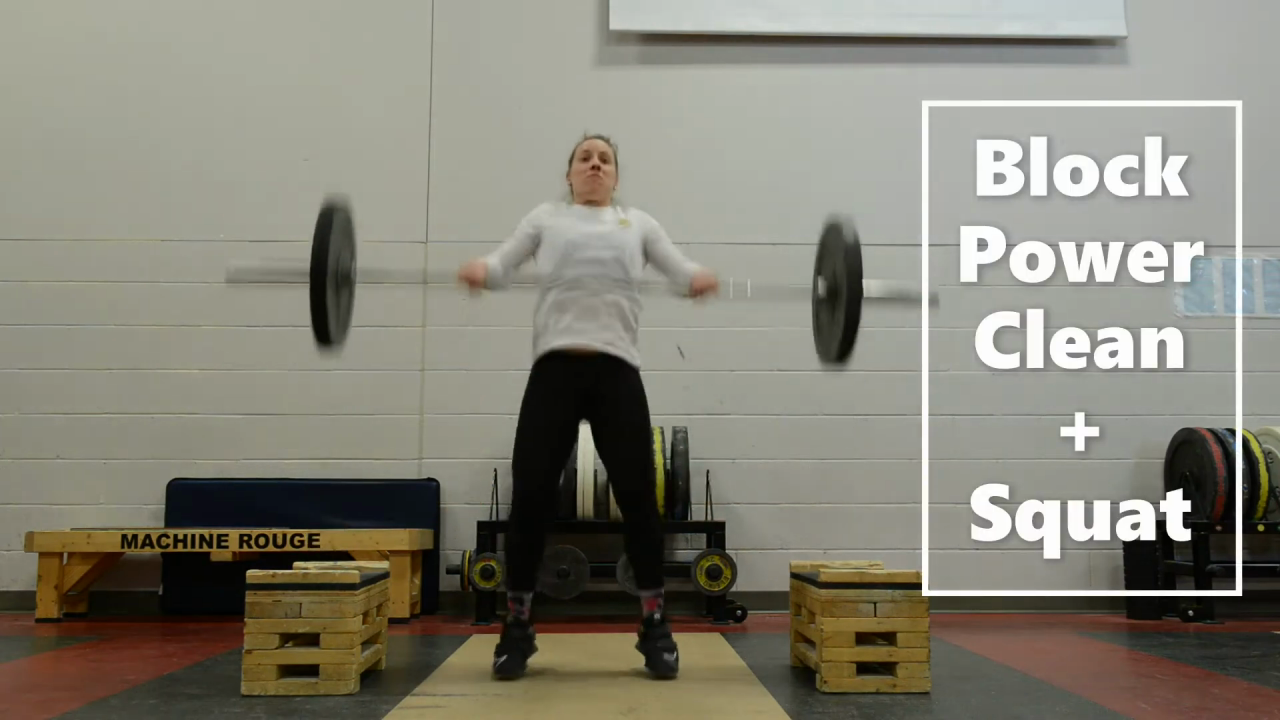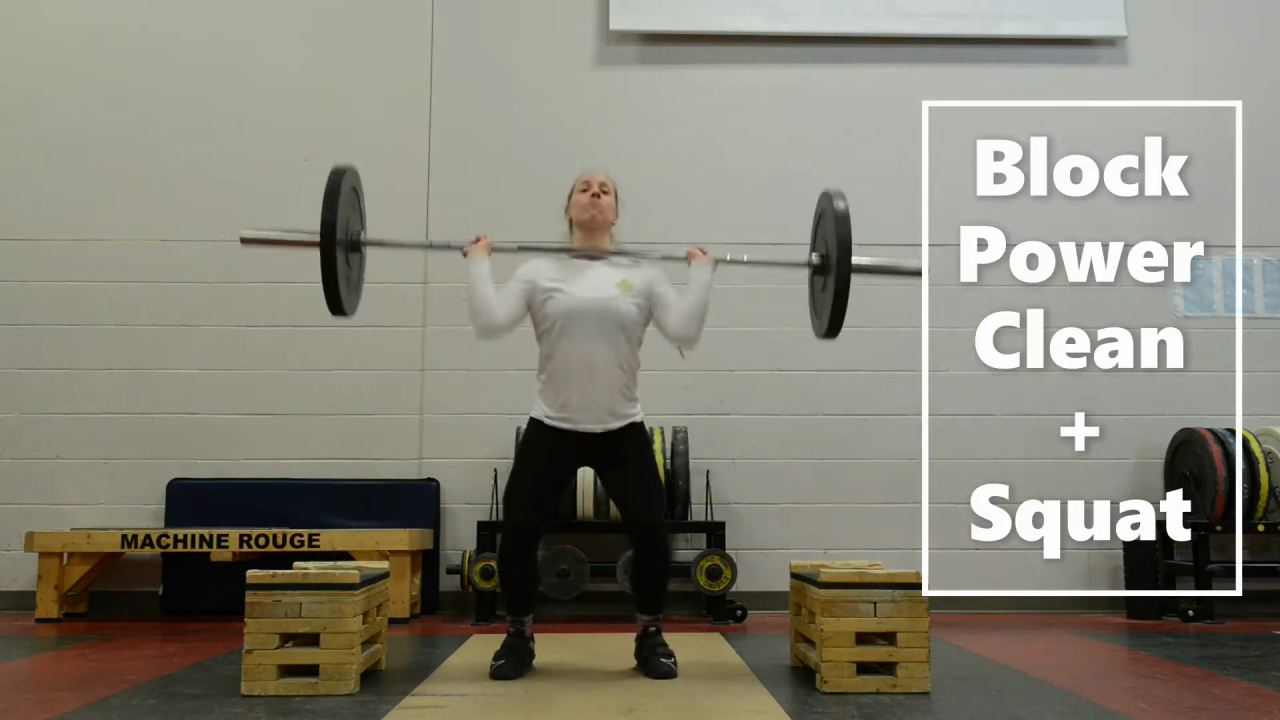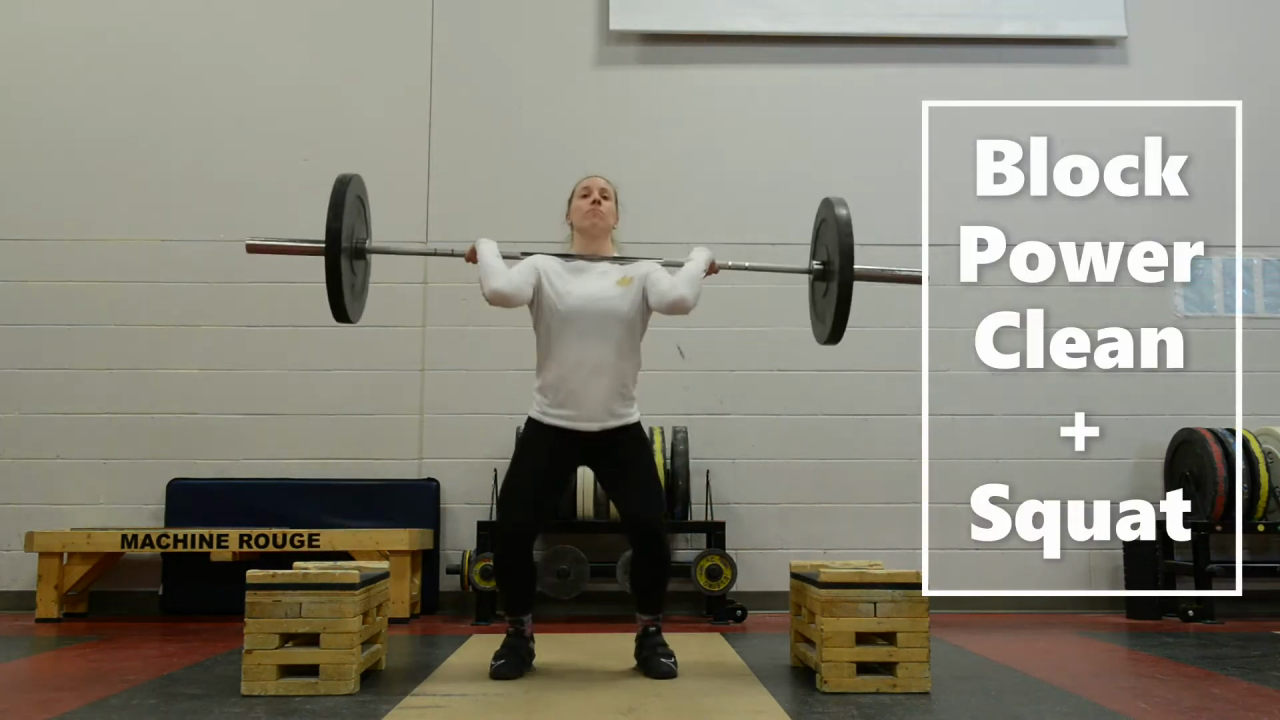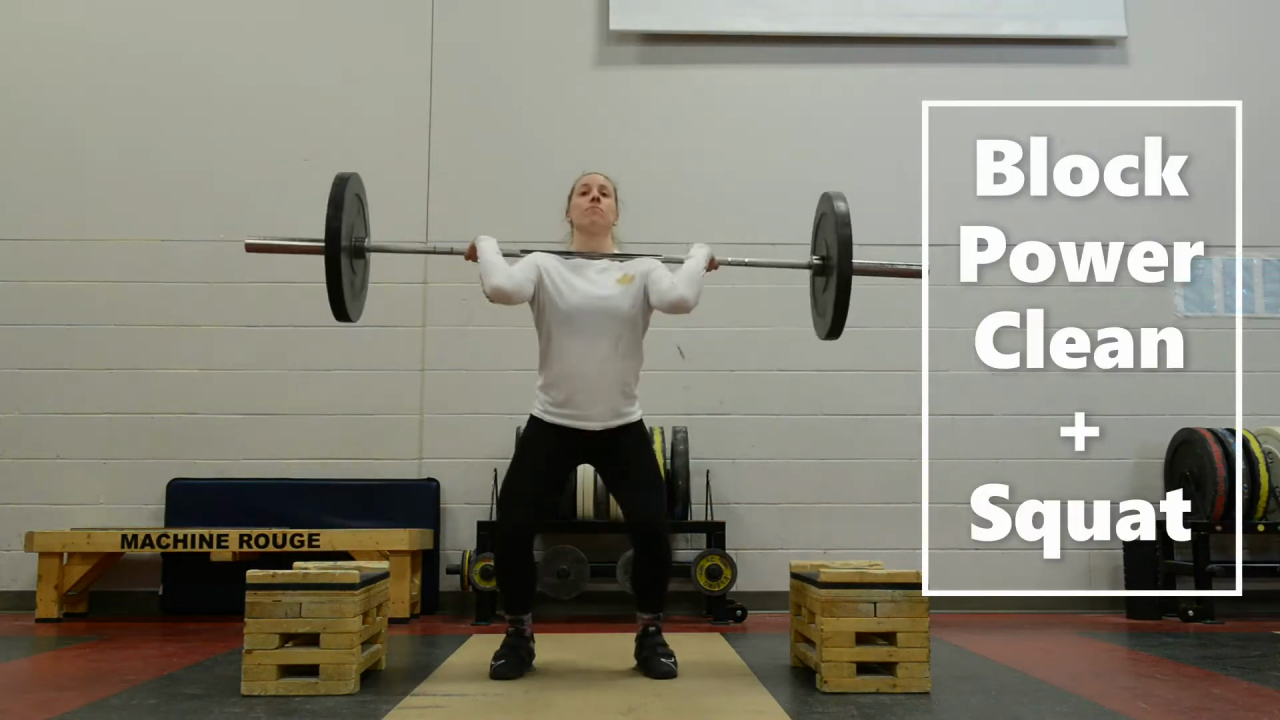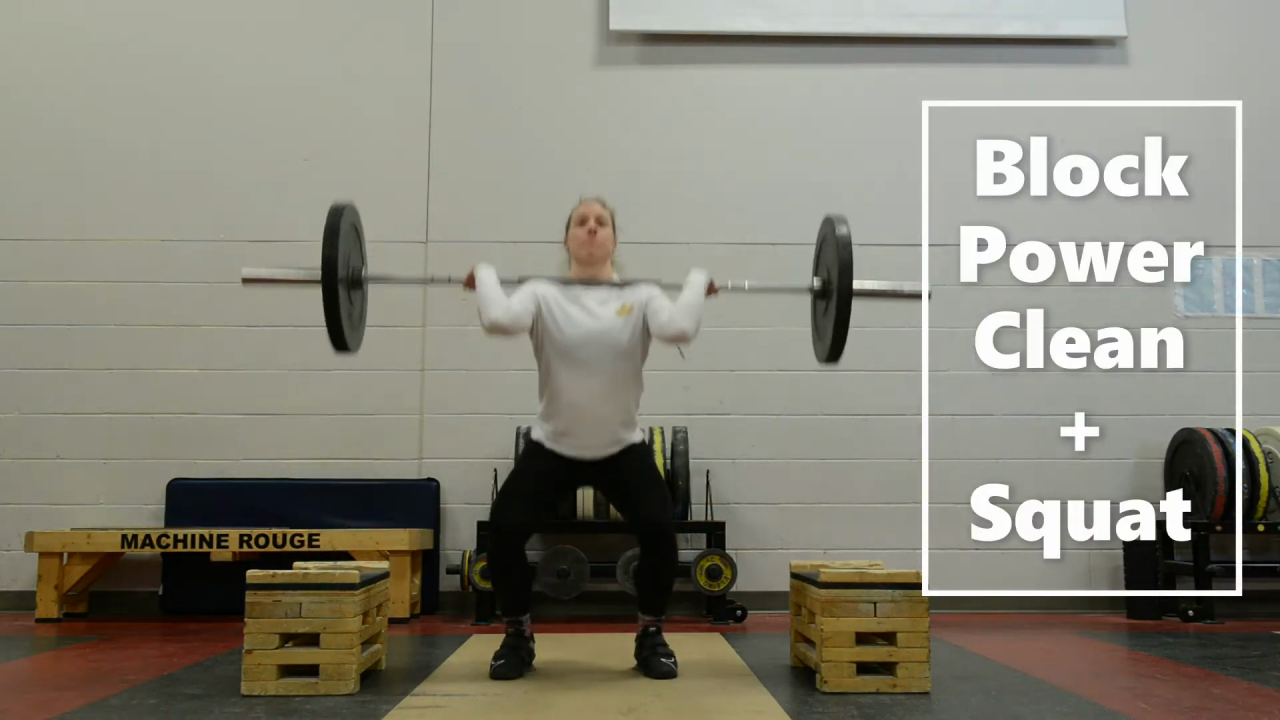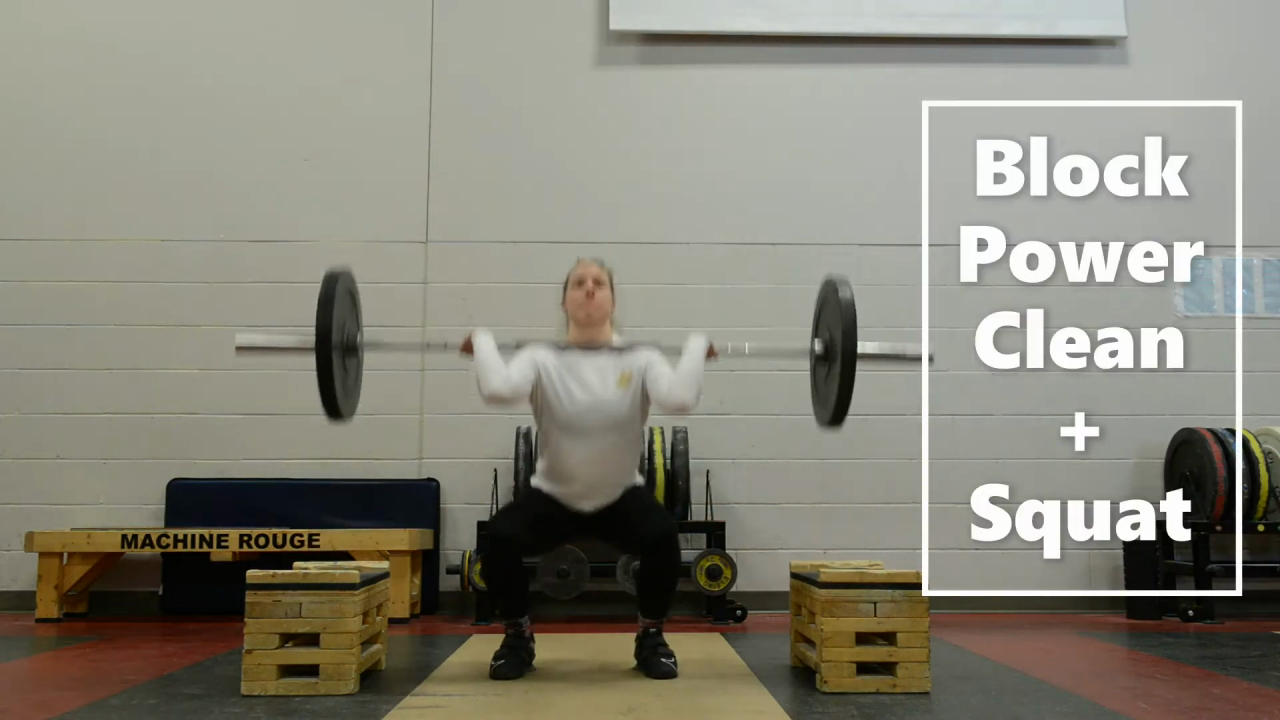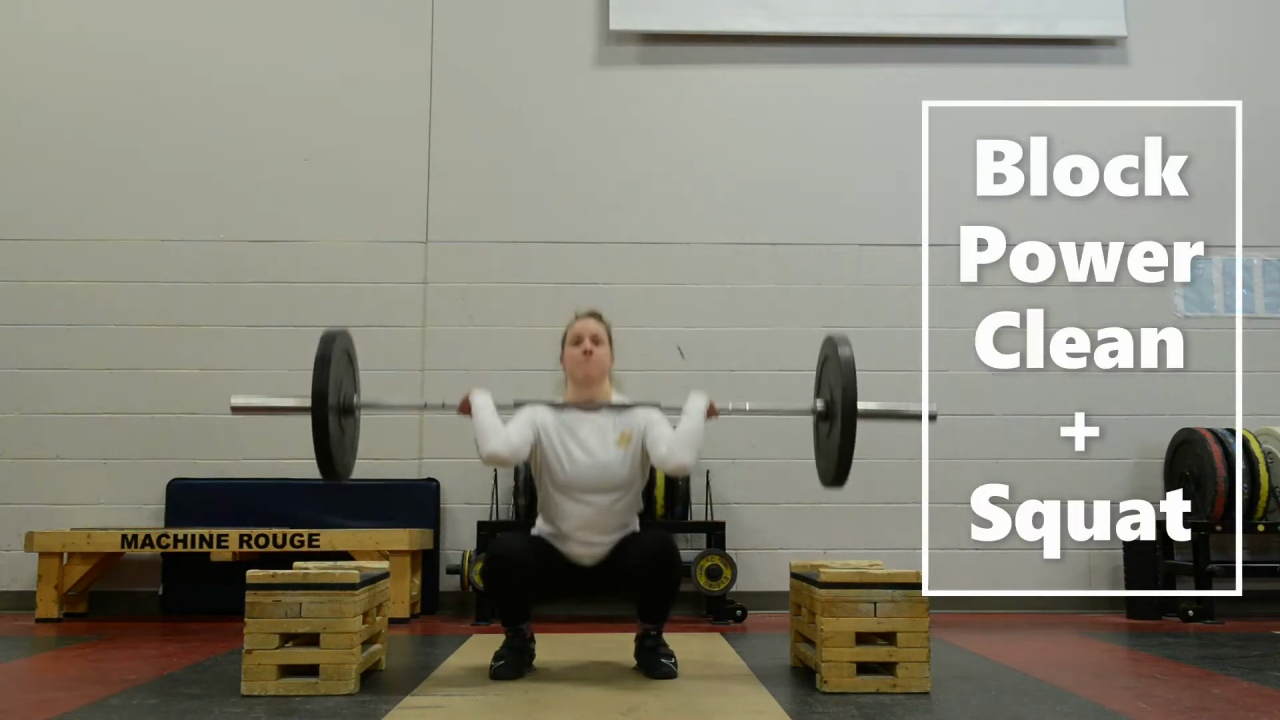
dt=0.2s
person 1, frame 1
left shoulder: (637, 223)
right shoulder: (546, 217)
left elbow: (681, 272)
right elbow: (501, 266)
left wrist: (699, 278)
right wrist: (480, 271)
left hip: (617, 373)
right hip: (555, 371)
left knee: (637, 499)
right knee: (532, 498)
left ankle: (654, 623)
right ankle: (518, 625)
person 1, frame 2
left shoulder: (643, 275)
right shoulder: (539, 271)
left elbow: (685, 333)
right elbow: (489, 324)
left wrist: (701, 277)
right wrist: (478, 262)
left hip: (621, 429)
right hip: (552, 427)
left knee: (650, 530)
right knee: (517, 532)
left ankle: (650, 637)
right ankle: (519, 637)
person 1, frame 3
left shoulder: (641, 273)
right shoulder: (542, 269)
left elbow: (678, 300)
right elbow: (501, 292)
left wrist: (699, 258)
right wrist: (486, 248)
left hip: (619, 429)
right hip: (550, 426)
left knee: (650, 531)
right knee: (512, 532)
left ankle: (650, 635)
right ankle: (518, 637)
person 1, frame 4
left shoulder: (642, 269)
right shoulder: (543, 266)
left elbow: (680, 298)
right elbow: (501, 289)
left wrist: (699, 255)
right wrist: (485, 246)
left hip: (621, 426)
right hip: (552, 424)
left knee: (652, 528)
right knee: (513, 529)
left ankle: (650, 635)
right ankle: (518, 635)
person 1, frame 5
left shoulder: (641, 296)
right shoulder: (542, 294)
left elbow: (679, 328)
right elbow: (500, 320)
left wrist: (697, 282)
right wrist: (484, 275)
left hip: (622, 448)
right hip: (552, 447)
left knee: (659, 529)
right knee: (505, 529)
left ankle: (650, 635)
right ankle: (518, 636)
person 1, frame 6
left shoulder: (640, 360)
right shoulder: (541, 359)
left elbow: (679, 398)
right elbow: (499, 390)
left wrist: (695, 346)
right wrist: (483, 341)
left hip: (621, 494)
right hip: (553, 495)
left knee: (662, 537)
right knee: (501, 538)
left ankle: (650, 635)
right ankle: (518, 637)
person 1, frame 7
left shoulder: (640, 418)
right shoulder: (540, 418)
left elbow: (678, 460)
right elbow: (497, 451)
left wrist: (695, 407)
right wrist: (482, 401)
left hip: (619, 549)
right hip: (554, 551)
left knee: (661, 552)
right knee: (503, 555)
left ankle: (650, 639)
right ankle: (518, 640)
